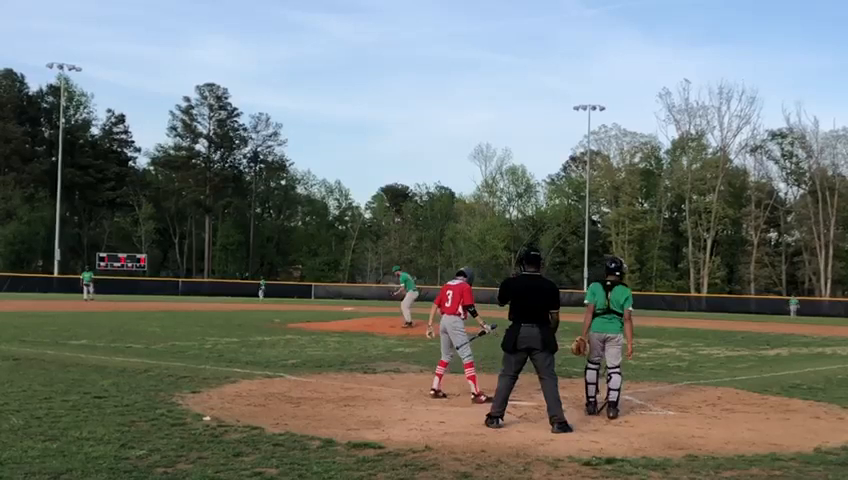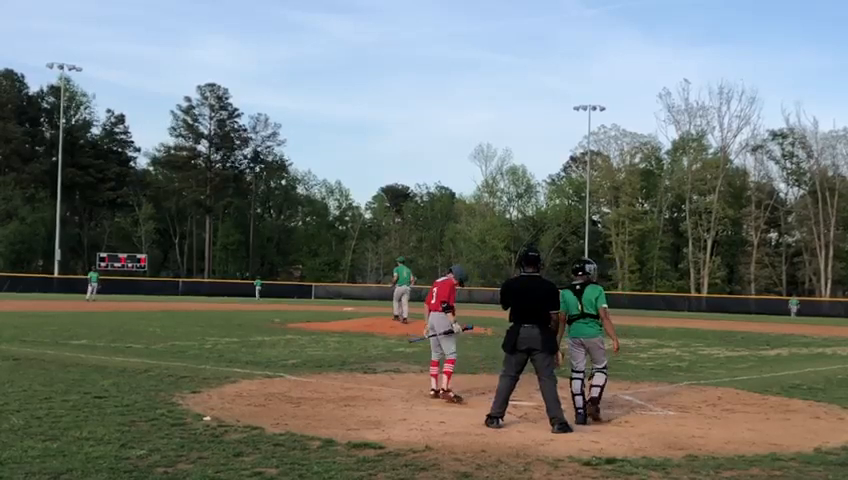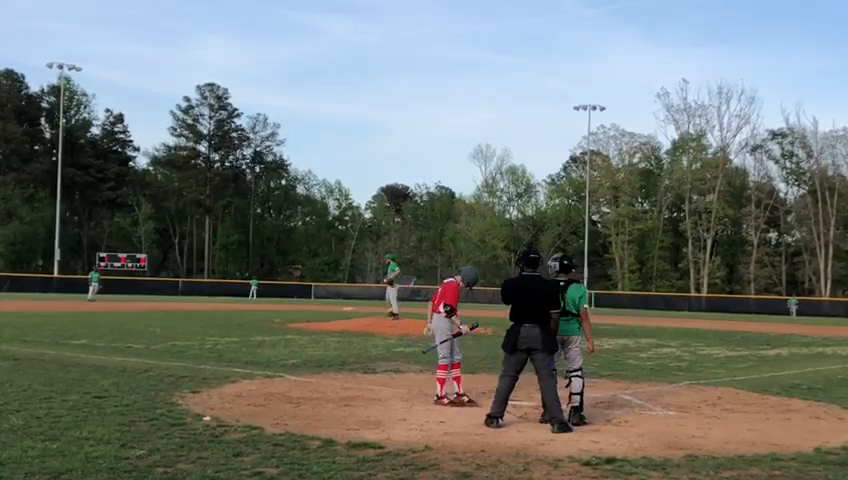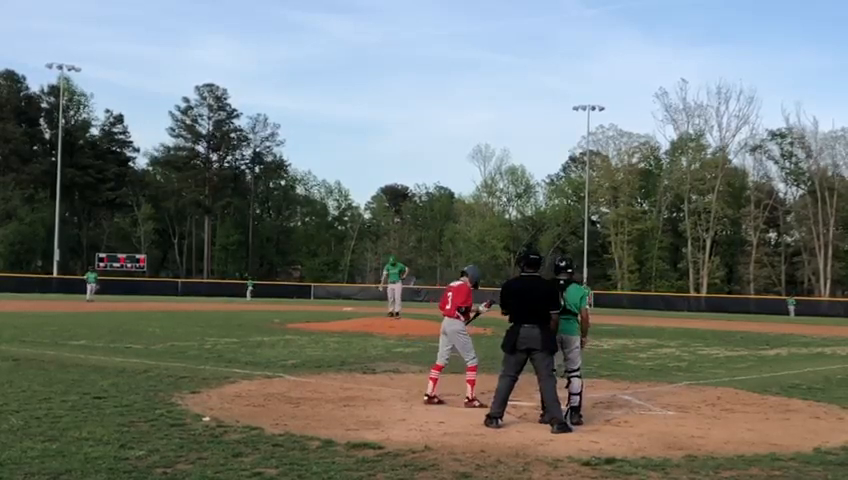
dt=1s
person 1, frame 1
left shoulder: (511, 283)
right shoulder: (550, 286)
left elbow: (501, 302)
right elbow: (555, 317)
right wrist: (549, 334)
left hip: (517, 333)
right hip: (541, 335)
left knee: (507, 376)
right knee: (548, 378)
left ankle: (495, 417)
right ankle: (557, 422)
person 1, frame 2
left shoulder: (510, 284)
right shoulder: (549, 287)
left elbow: (504, 306)
right elbow: (555, 318)
right wrist: (553, 340)
left hip: (518, 334)
right hip: (541, 335)
left knee: (508, 376)
right knee: (547, 379)
left ankle: (495, 417)
right ankle: (557, 422)
person 1, frame 3
left shoulder: (510, 284)
right shoulder: (549, 286)
right elbow: (554, 317)
right wrist: (551, 338)
left hip: (518, 334)
right hip: (541, 335)
left knee: (508, 376)
right knee: (547, 378)
left ankle: (494, 417)
right ankle: (557, 421)
person 1, frame 4
left shoulder: (509, 285)
right shoulder: (549, 287)
left elbow: (504, 311)
right elbow: (554, 318)
right wrist: (550, 338)
left hip: (517, 334)
right hip: (541, 335)
left knee: (507, 376)
right knee: (547, 379)
left ankle: (494, 417)
right ankle: (557, 421)
person 2, frame 1
left shoulder: (594, 286)
right shoulder: (625, 291)
left elbow: (589, 312)
right elbow: (627, 318)
left wrist: (584, 334)
right wrist: (630, 342)
left hip: (596, 330)
right hip: (615, 332)
left knee: (592, 364)
right knee: (614, 368)
left ankle: (591, 403)
right ankle: (612, 407)
person 2, frame 2
left shoulder: (565, 293)
right shoulder: (596, 289)
left elbow: (561, 320)
right elbow: (604, 316)
right wrist: (614, 338)
left hip: (574, 336)
right hip: (593, 334)
left knee: (577, 373)
right knee: (600, 369)
left ankle: (580, 413)
right ankle: (593, 403)
person 2, frame 3
right shoulder: (579, 288)
right elbow: (584, 317)
right wrist: (590, 340)
right hip: (572, 334)
right knee: (575, 372)
left ankle: (548, 411)
right ankle: (576, 413)
person 2, frame 4
right shoulder: (579, 289)
right elbow: (584, 316)
right wrist: (584, 336)
right hip: (571, 333)
right knee: (574, 373)
right ankle: (575, 412)
person 3, frame 1
left shoulder: (446, 286)
right shoulder: (465, 287)
left elbow: (435, 306)
right elbow: (470, 308)
left wrist: (429, 325)
right wrist: (483, 324)
left hip: (444, 321)
right hip: (455, 322)
left knee: (445, 356)
right knee: (467, 357)
left ankle: (435, 389)
right ankle: (476, 394)
person 3, frame 2
left shoulder: (436, 283)
right shoulder: (449, 283)
left elbow: (427, 305)
right elbow: (445, 305)
left wrist: (427, 324)
right wrist: (454, 323)
left hip: (432, 318)
right hip: (443, 319)
left knee: (436, 355)
right knee: (451, 355)
left ankle: (434, 389)
right ankle: (445, 389)
person 3, frame 3
left shoulder: (447, 283)
right shoulder: (453, 286)
left elbow: (432, 303)
right elbow: (448, 309)
left wrist: (429, 322)
right wrist: (460, 325)
left hip: (438, 321)
right hip: (443, 322)
left knee: (456, 357)
right knee: (445, 359)
left ankle: (459, 394)
right ankle: (440, 396)
person 3, frame 4
left shoulder: (451, 286)
right shoulder: (465, 288)
left elbow: (442, 306)
right elbow: (462, 309)
right wrist: (478, 309)
left hip: (446, 323)
right hip: (457, 326)
left knee: (441, 359)
right knee: (472, 360)
left ankle: (429, 395)
right ankle: (470, 398)
